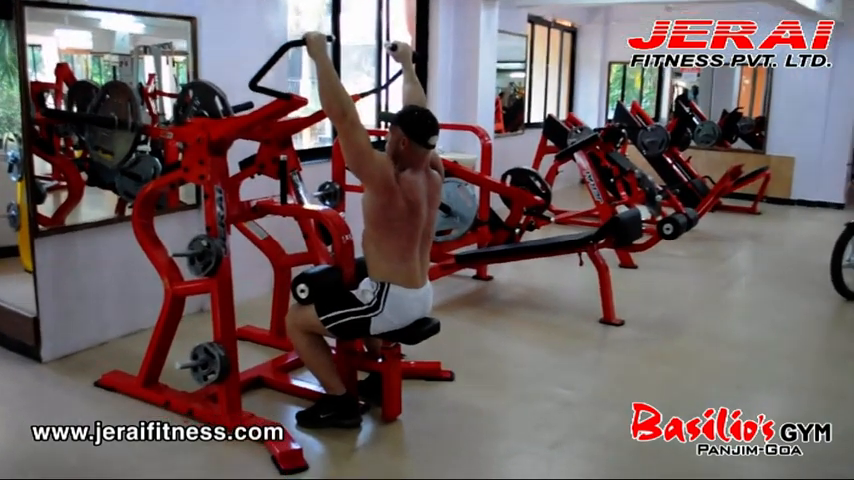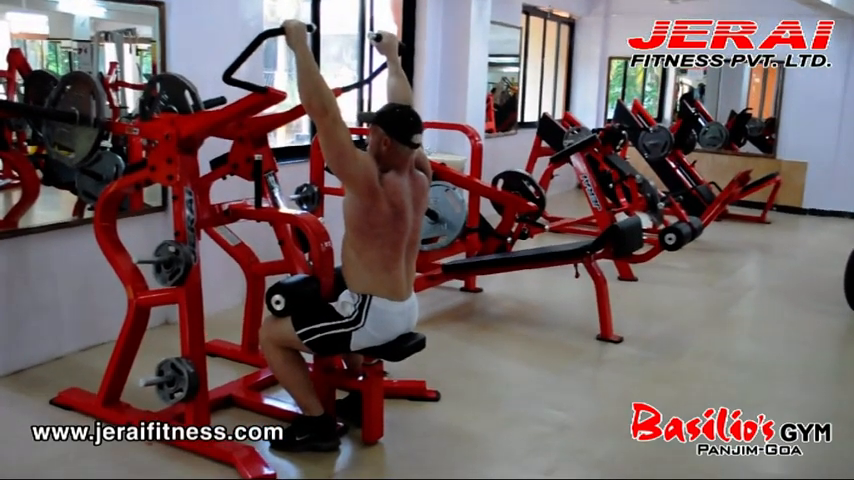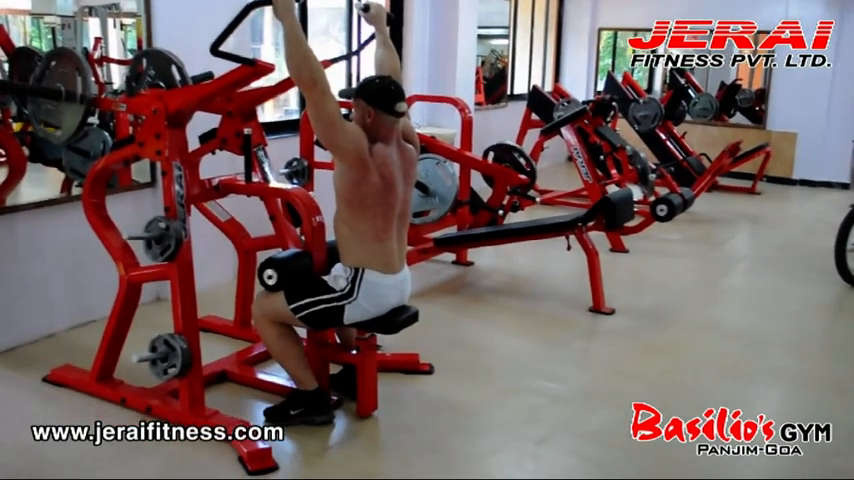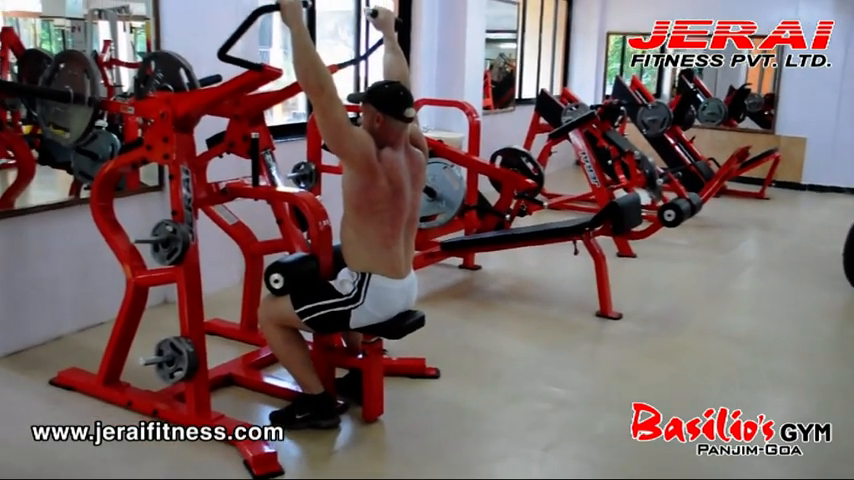
dt=1s
person 1, frame 1
left shoulder: (387, 179)
right shoulder: (433, 173)
left elbow: (344, 118)
right elbow: (418, 118)
left wrist: (320, 54)
right wrist: (407, 64)
left hip: (394, 303)
right hip: (422, 297)
left knee: (296, 320)
right knee: (355, 297)
left ankle: (341, 403)
right ankle: (384, 375)
person 1, frame 2
left shoulder: (370, 181)
right shoulder: (420, 175)
left elbow: (324, 113)
right elbow: (403, 115)
left wrist: (299, 43)
right wrist: (392, 56)
left hip: (376, 316)
right hip: (406, 310)
left knee: (270, 334)
right knee: (332, 308)
left ankle: (318, 425)
right ankle: (364, 395)
person 1, frame 3
left shoulder: (359, 152)
right shoulder: (407, 146)
left elbow: (313, 86)
right elbow: (389, 87)
left hip: (369, 289)
right hip: (399, 283)
left knee: (264, 309)
right knee: (324, 282)
left ankle: (312, 398)
right ankle: (357, 370)
person 1, frame 4
left shoulder: (367, 158)
right shoulder: (416, 151)
left elbow: (321, 92)
right elbow: (399, 91)
left hip: (375, 294)
right hip: (405, 288)
left knee: (269, 313)
right knee: (331, 287)
left ankle: (317, 403)
right ankle: (362, 375)
